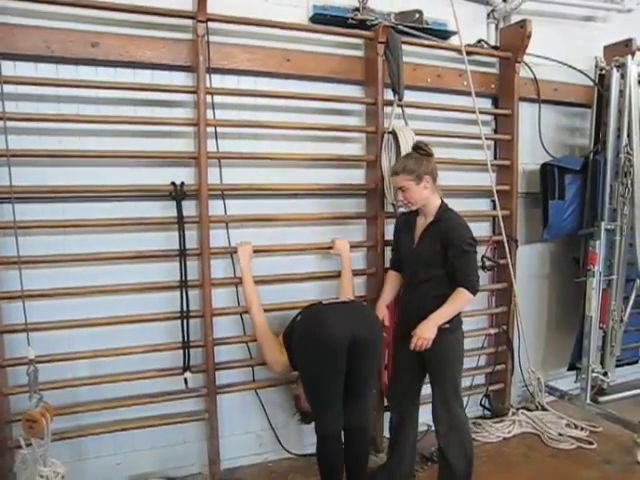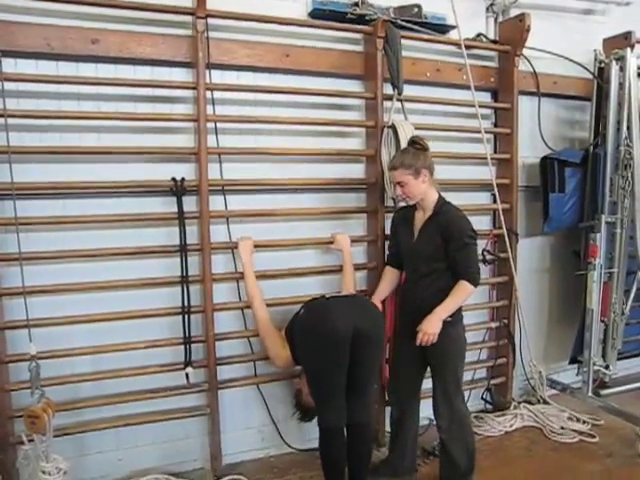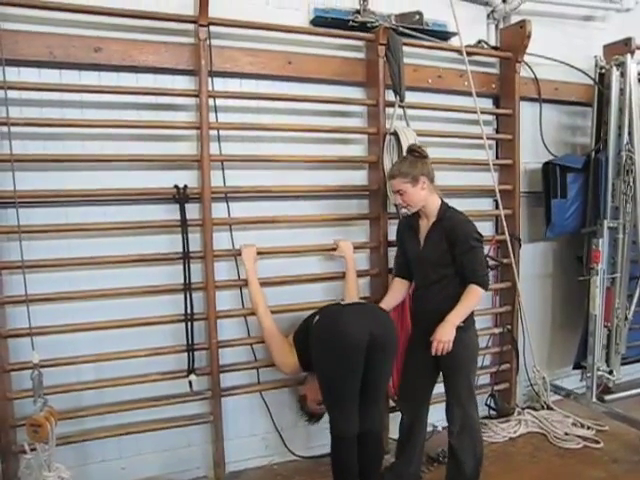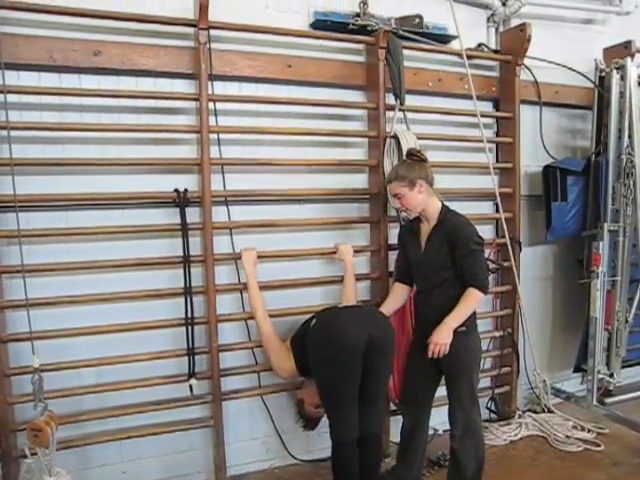
dt=0.3s
person 1, frame 1
left shoulder: (453, 227)
right shoulder: (403, 224)
left elbow: (468, 287)
left wrist: (433, 322)
right wrist: (383, 302)
left hip: (443, 332)
right hip: (408, 327)
left knee: (447, 409)
right knee: (400, 400)
person 1, frame 2
left shoulder: (453, 220)
right shoulder: (401, 218)
left elbow: (469, 279)
left wrist: (437, 316)
right wrist: (377, 298)
left hip: (444, 325)
right hip: (408, 321)
left knee: (448, 402)
right knee: (401, 394)
person 1, frame 3
left shoulder: (458, 225)
right shoulder: (406, 227)
left elbow: (478, 282)
left wrist: (450, 324)
right wrist: (381, 309)
left hip: (456, 332)
right hip: (421, 329)
left knee: (460, 408)
right knee: (410, 401)
person 1, frame 4
left shoulder: (459, 228)
right shoulder: (407, 232)
left elbow: (478, 286)
left wrist: (448, 327)
right wrist: (380, 314)
left hip: (458, 334)
right hip: (423, 332)
left knee: (463, 413)
right knee: (412, 405)
person 2, frame 1
left shoulder: (282, 359)
left elbow: (255, 309)
right elbow: (347, 301)
left wrist: (245, 263)
left hip: (319, 330)
right hip: (364, 319)
left knee: (329, 428)
right knee: (357, 423)
person 2, frame 2
left shoulder: (285, 355)
left elbow: (257, 305)
right elbow: (349, 293)
left wrist: (246, 259)
right wrist: (346, 251)
left hip: (322, 323)
right hip: (367, 313)
left knee: (332, 422)
right knee: (360, 417)
person 2, frame 3
left shoulder: (291, 361)
left elbow: (262, 310)
right elbow: (352, 303)
left wrist: (250, 265)
left hip: (337, 331)
right hip: (380, 320)
left knee: (344, 429)
right knee: (372, 425)
person 2, frame 4
left shoulder: (288, 366)
left elbow: (261, 316)
right elbow: (349, 304)
left wrist: (250, 270)
right wrist: (348, 261)
left hip: (335, 335)
right hip: (377, 323)
left knee: (344, 434)
right knee: (371, 429)
